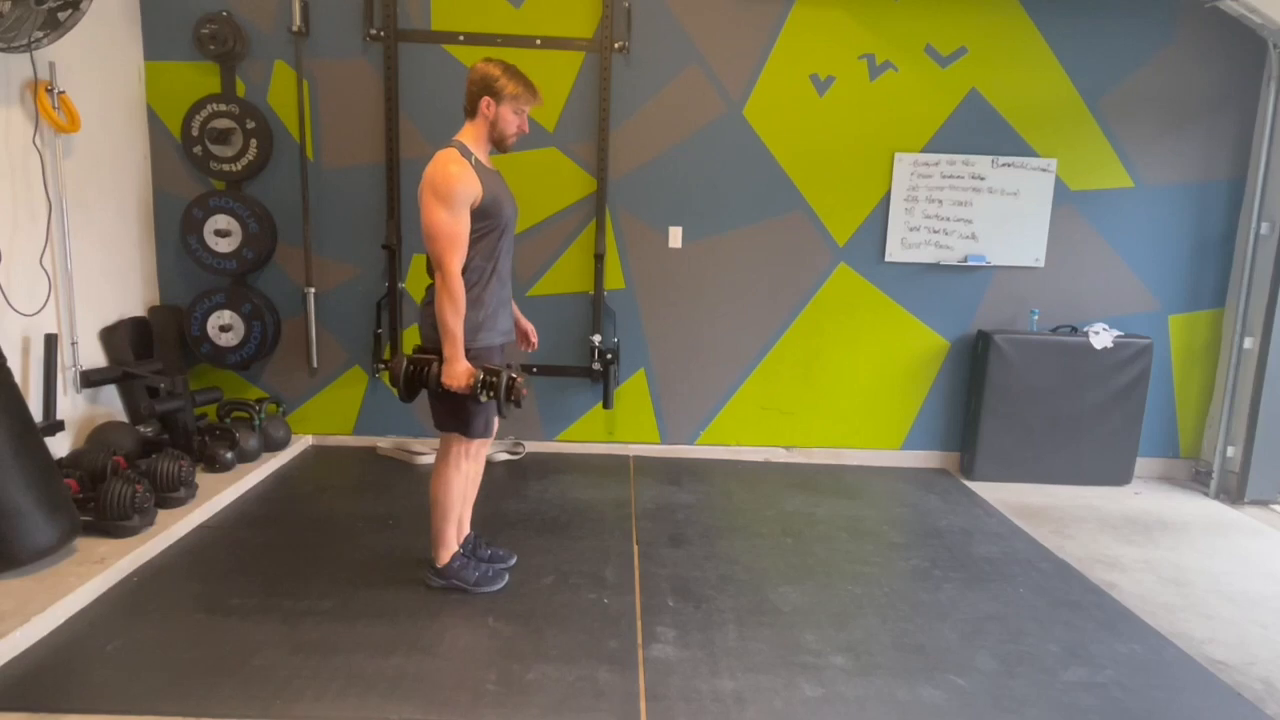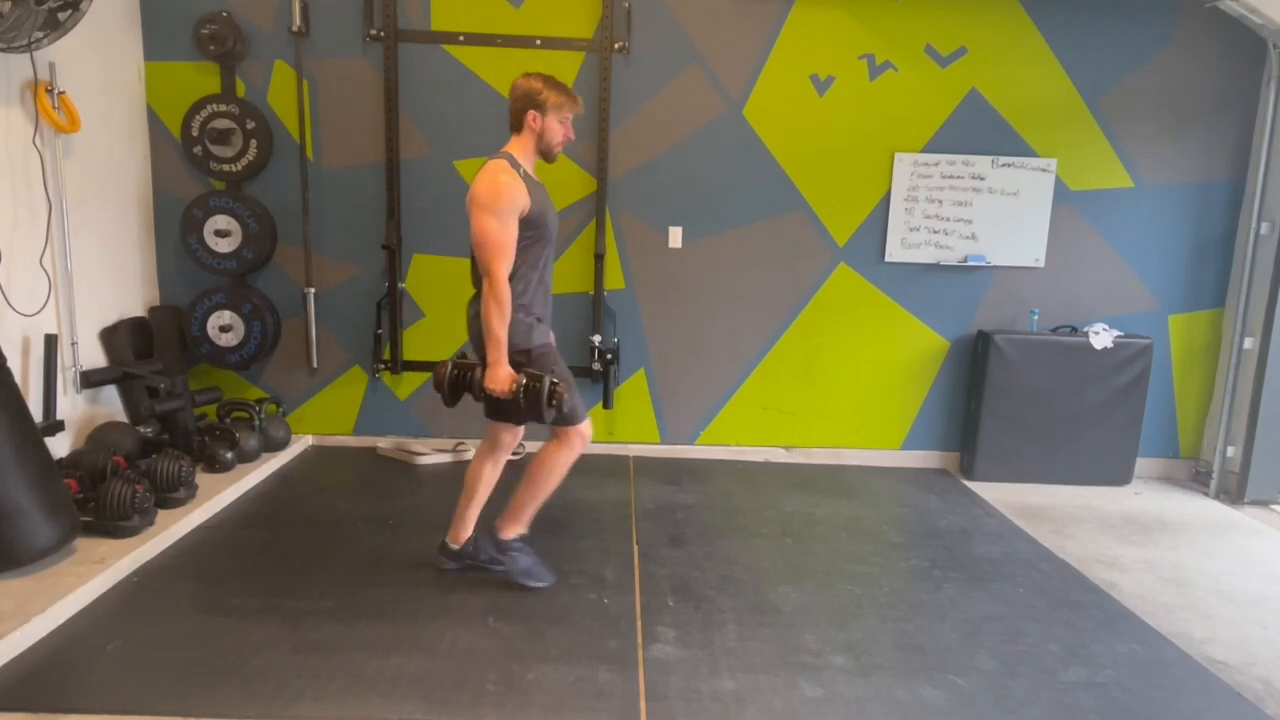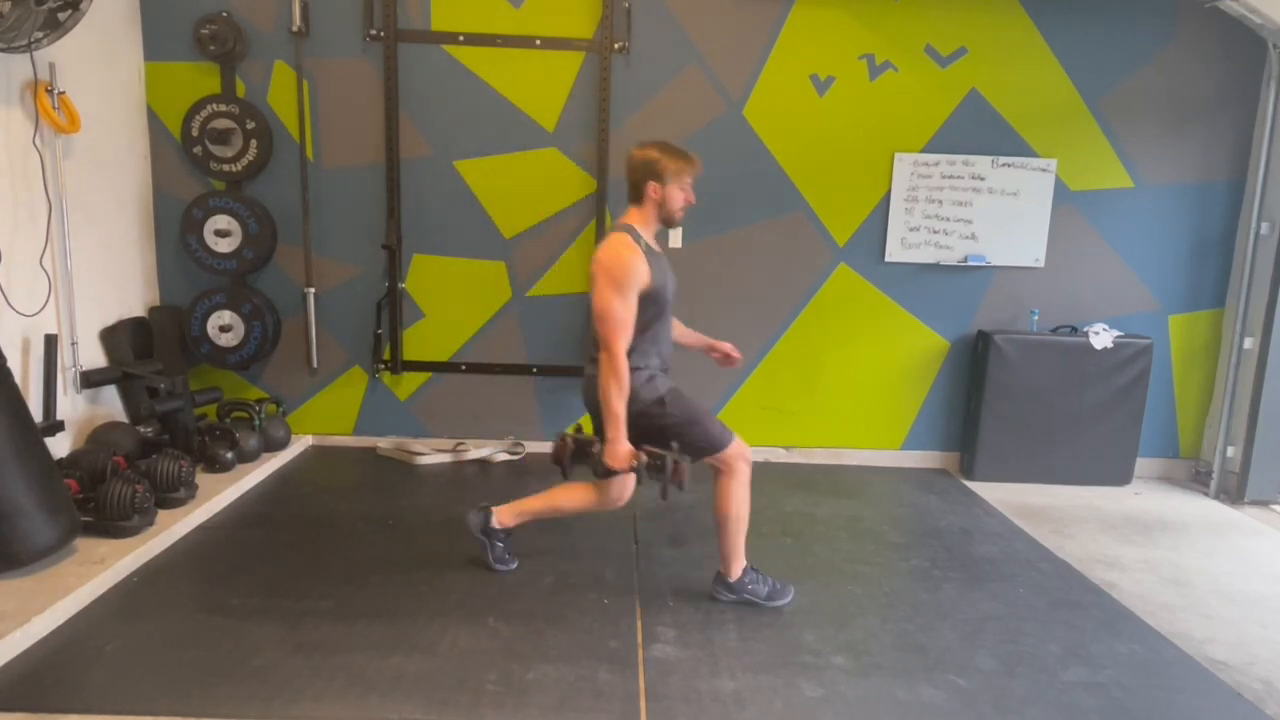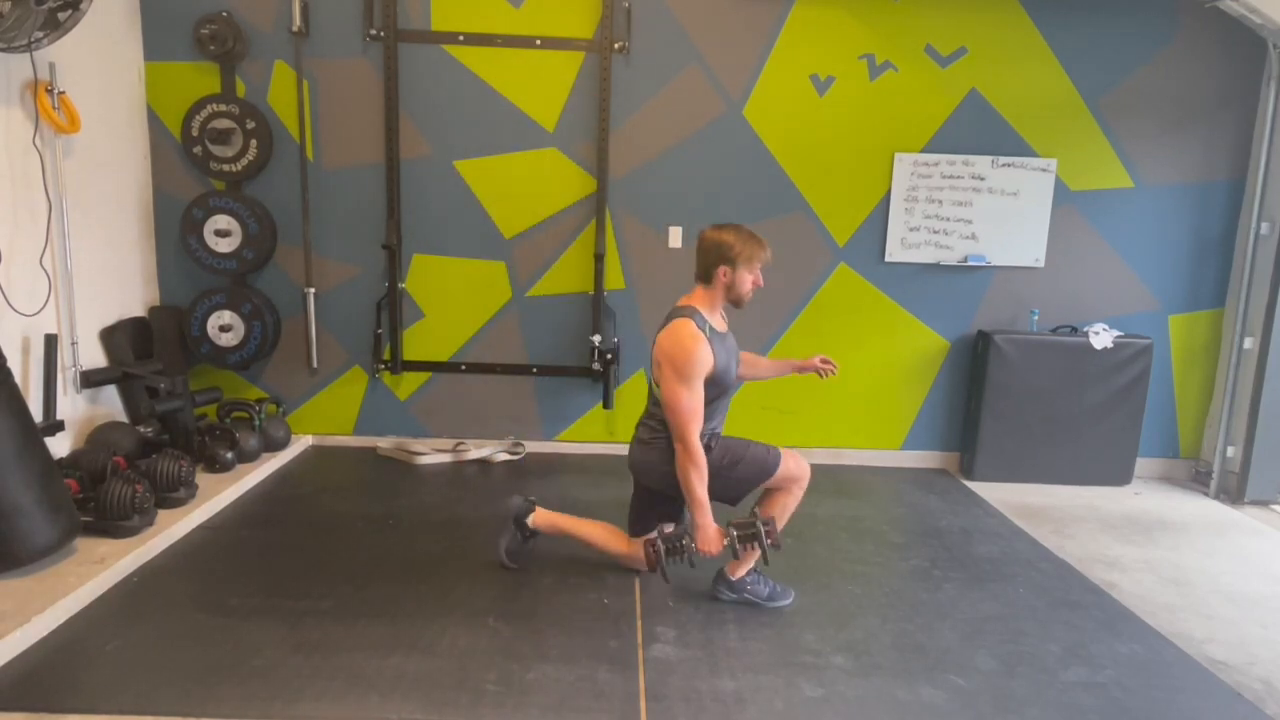
dt=0.5s
person 1, frame 1
left shoulder: (481, 167)
right shoulder: (452, 170)
right elbow: (449, 272)
left wrist: (514, 314)
right wrist: (454, 355)
left hip: (489, 330)
right hip: (465, 336)
left knee: (482, 437)
right knee: (461, 445)
left ankle: (461, 539)
right ankle: (445, 562)
person 1, frame 2
left shoulder: (522, 177)
right shoulder: (501, 181)
right elbow: (495, 280)
left wrist: (539, 330)
right wrist: (497, 360)
left hip: (524, 330)
right hip: (514, 336)
left knee: (502, 440)
right knee: (575, 431)
left ankle: (458, 542)
right ankle: (509, 535)
person 1, frame 3
left shoulder: (645, 243)
right shoulder: (623, 255)
right elbow: (614, 353)
left wrist: (705, 341)
right wrist: (616, 435)
left hip: (639, 383)
right hip: (636, 393)
left knee: (612, 493)
right knee: (734, 459)
left ankle: (496, 521)
right ankle: (735, 576)
person 1, frame 4
left shoulder: (709, 314)
right shoulder: (687, 340)
left elbow: (732, 365)
right elbow: (687, 444)
left wrist: (797, 365)
right wrist: (703, 522)
left hip: (659, 454)
right hip: (670, 458)
left knee: (639, 555)
right knee: (795, 472)
left ankle: (531, 518)
right ankle: (738, 576)
